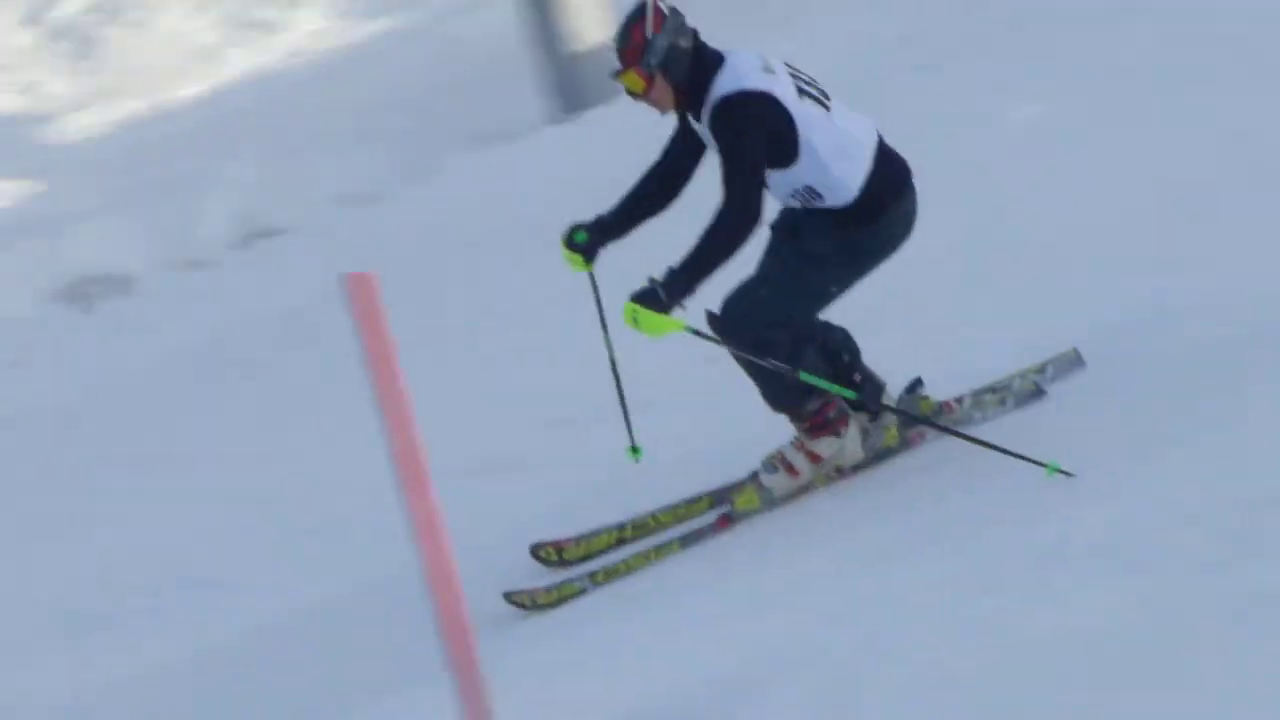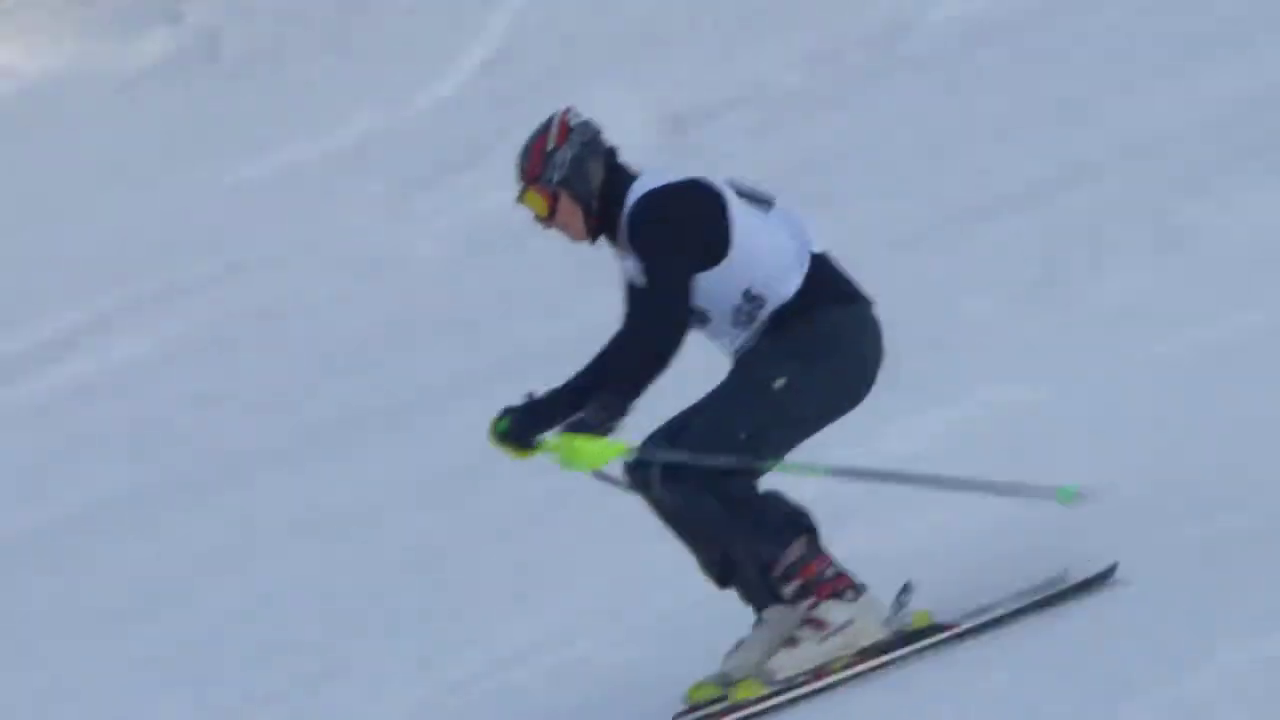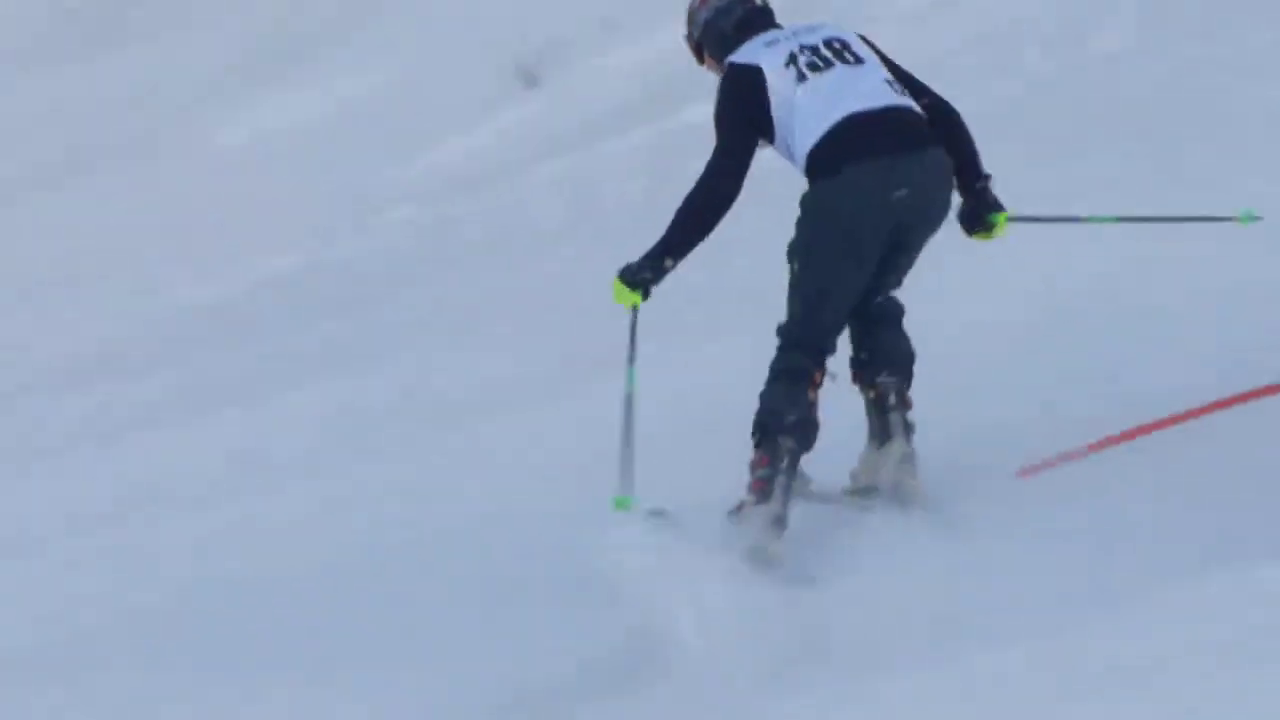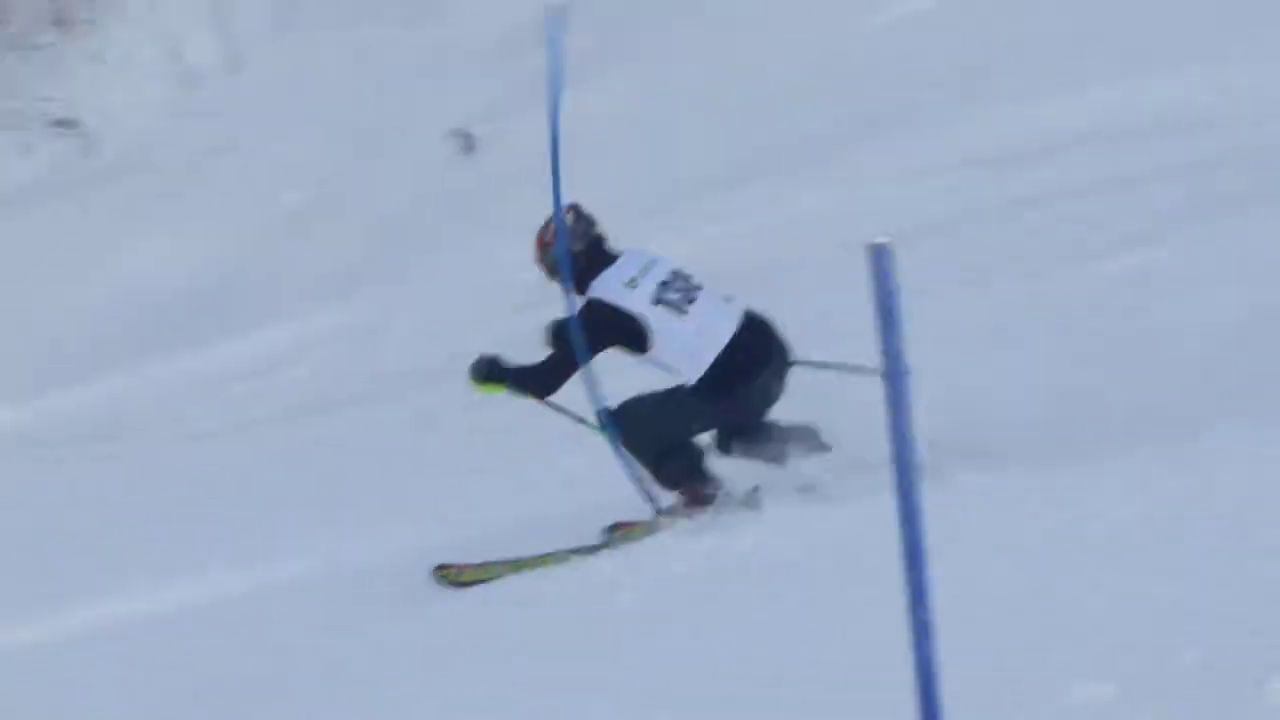
dt=1s
person 1, frame 1
left shoulder: (738, 107)
right shoulder: (714, 88)
left elbow: (741, 217)
right elbow: (667, 177)
left wrist: (668, 293)
right wrist: (602, 231)
left hip: (866, 218)
right hip: (825, 203)
left knee: (745, 321)
right knee: (776, 311)
left ankle: (828, 430)
right ankle: (865, 408)
person 1, frame 2
left shoulder: (658, 209)
right shoulder: (640, 227)
left elbow: (664, 320)
right elbow: (638, 345)
left wrist: (600, 415)
right wrist: (543, 413)
left hip: (825, 335)
right hip: (789, 340)
left knee: (685, 467)
right knee: (658, 467)
left ankle: (828, 598)
right ankle: (788, 610)
person 1, frame 3
left shoulder: (744, 71)
left elbow: (721, 181)
right elbow: (941, 114)
left wrist: (654, 264)
right wrist: (977, 189)
left hip: (850, 188)
right hip: (927, 175)
left knee: (805, 342)
right knee: (869, 305)
left ankle: (768, 489)
right ankle: (889, 451)
person 1, frame 4
left shoulder: (604, 309)
right shoulder: (636, 259)
left elbow: (546, 381)
left wrist: (494, 373)
right wrist: (574, 332)
left hip: (741, 385)
right hip: (770, 350)
left knee: (628, 422)
right knee: (735, 431)
left ankle: (701, 495)
